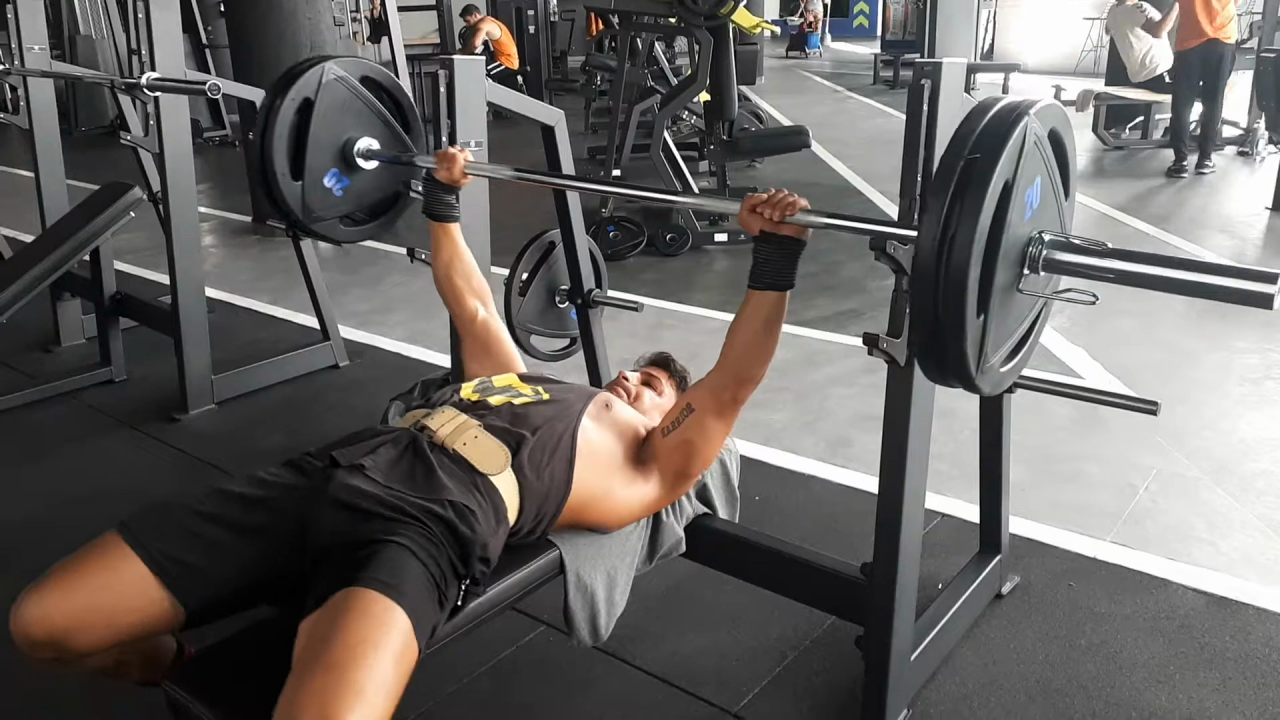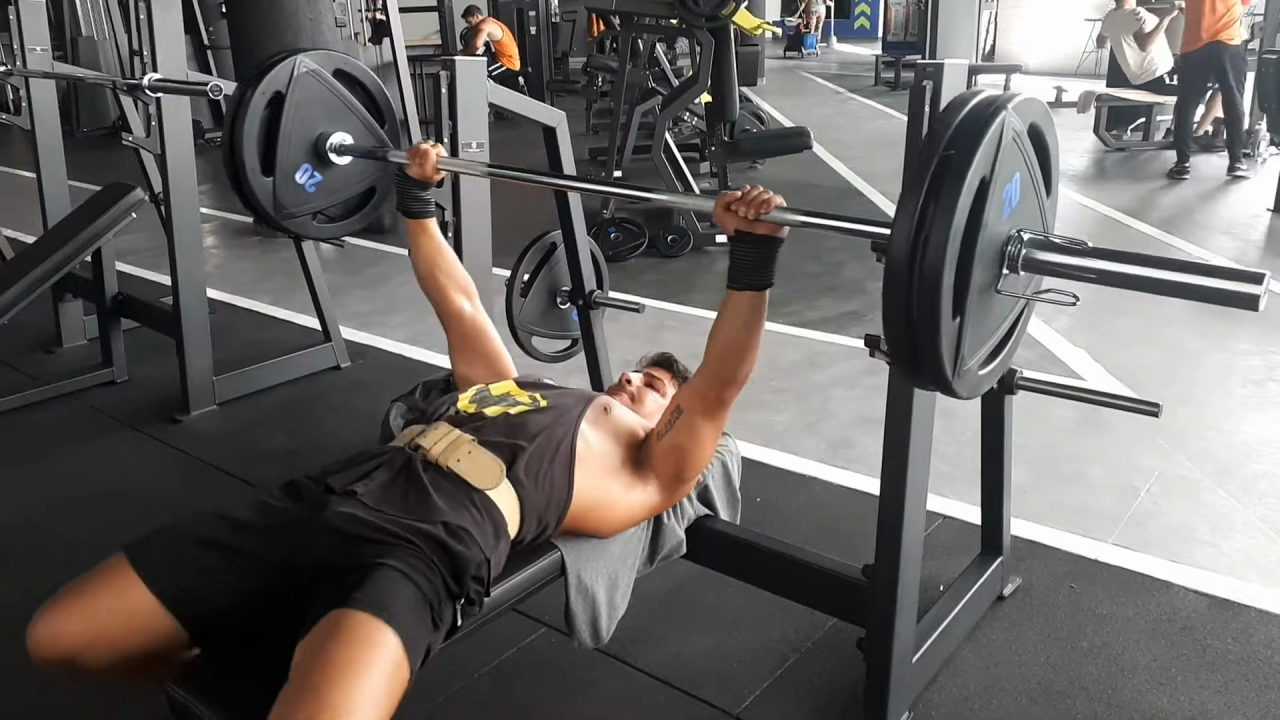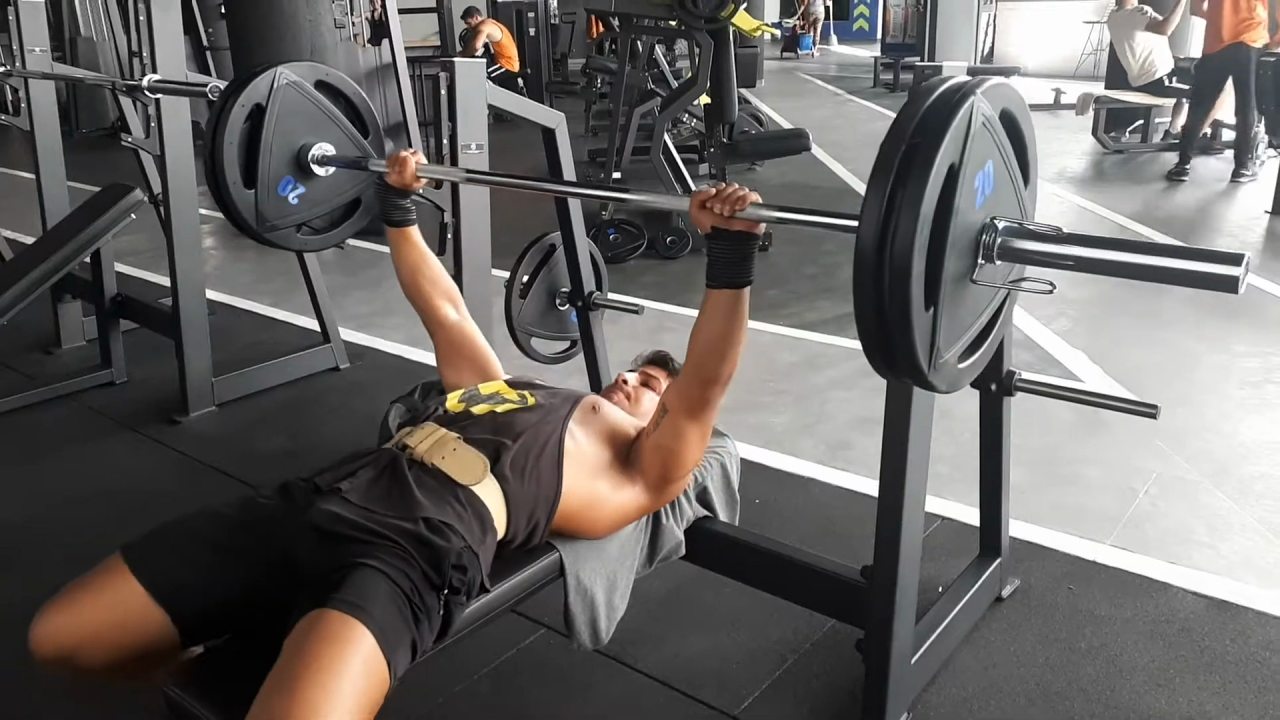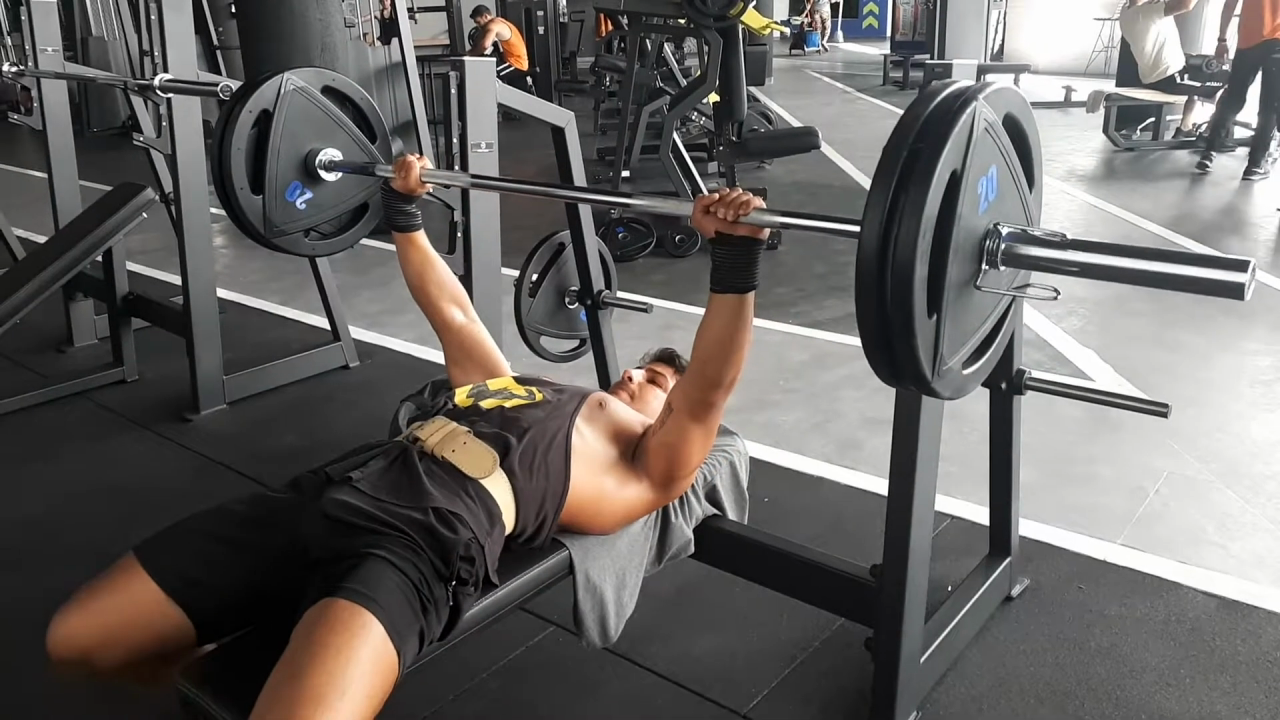
dt=0.4s
person 1, frame 1
left shoulder: (647, 468)
right shoulder: (522, 385)
left elbow: (729, 390)
right elbow: (472, 307)
left wrist: (775, 259)
right wrist: (440, 200)
left hip: (428, 521)
right hip: (328, 476)
person 1, frame 2
left shoulder: (646, 470)
right shoulder: (518, 388)
left elbow: (719, 390)
right elbow: (458, 307)
left wrist: (753, 256)
right wrist: (416, 198)
left hip: (427, 543)
right hip: (331, 496)
right knee: (57, 639)
person 1, frame 3
left shoulder: (637, 471)
right shoulder: (511, 391)
left elbow: (704, 389)
right elbow: (444, 311)
left wrist: (730, 255)
right wrist: (397, 205)
left hip: (416, 544)
right hip: (323, 499)
right knee: (59, 637)
person 1, frame 4
left shoulder: (645, 468)
right shoulder: (515, 386)
left elbow: (709, 392)
right elbow: (451, 313)
left wrist: (734, 259)
right wrist: (402, 209)
left hip: (426, 535)
right hip: (333, 490)
right knee: (76, 640)
